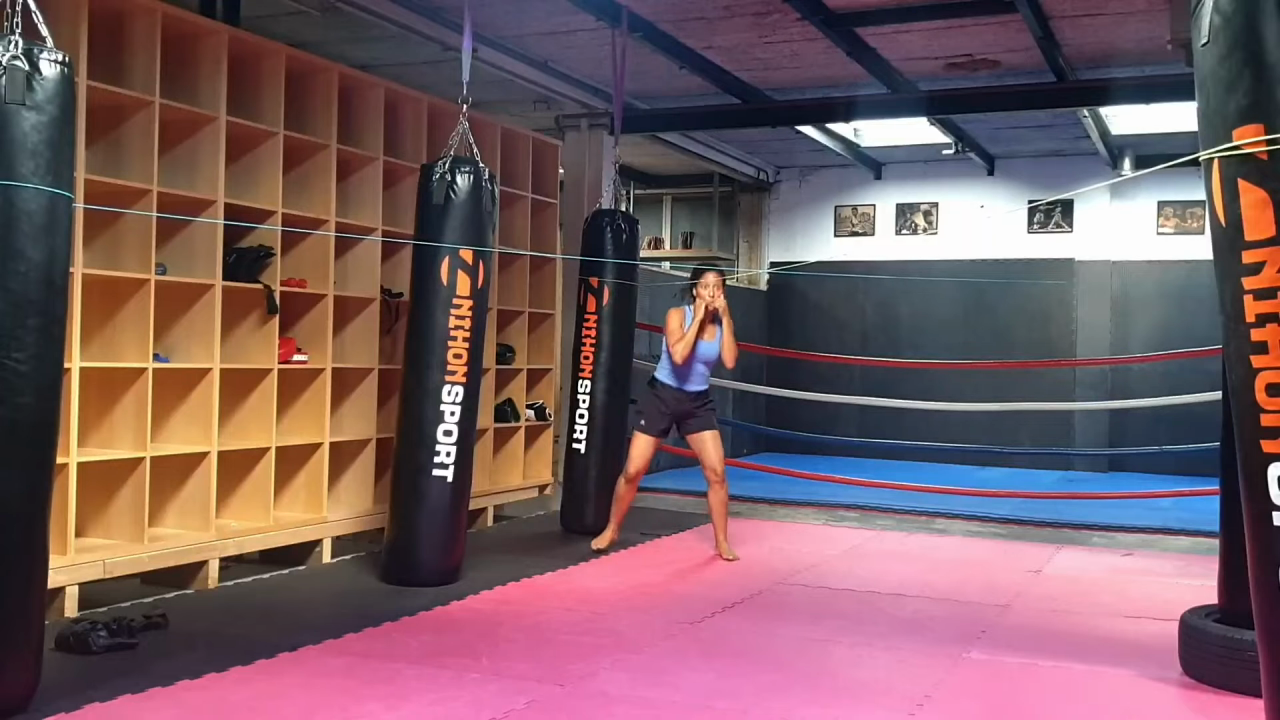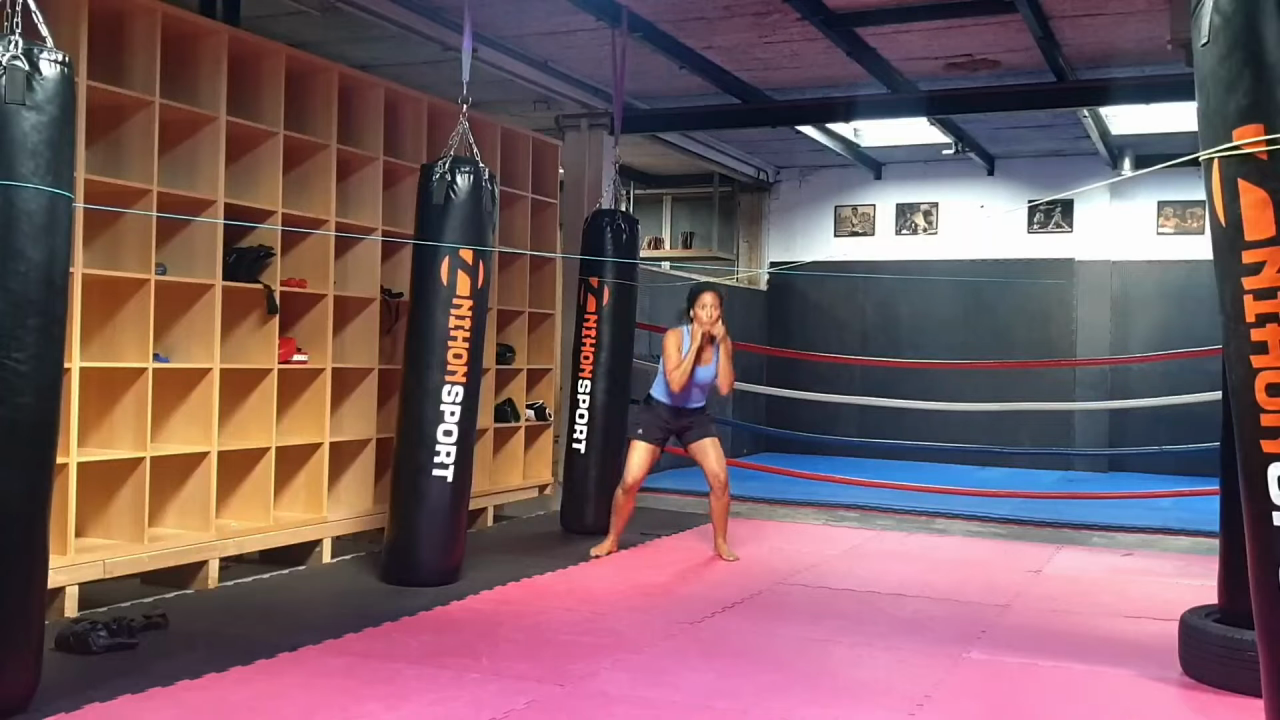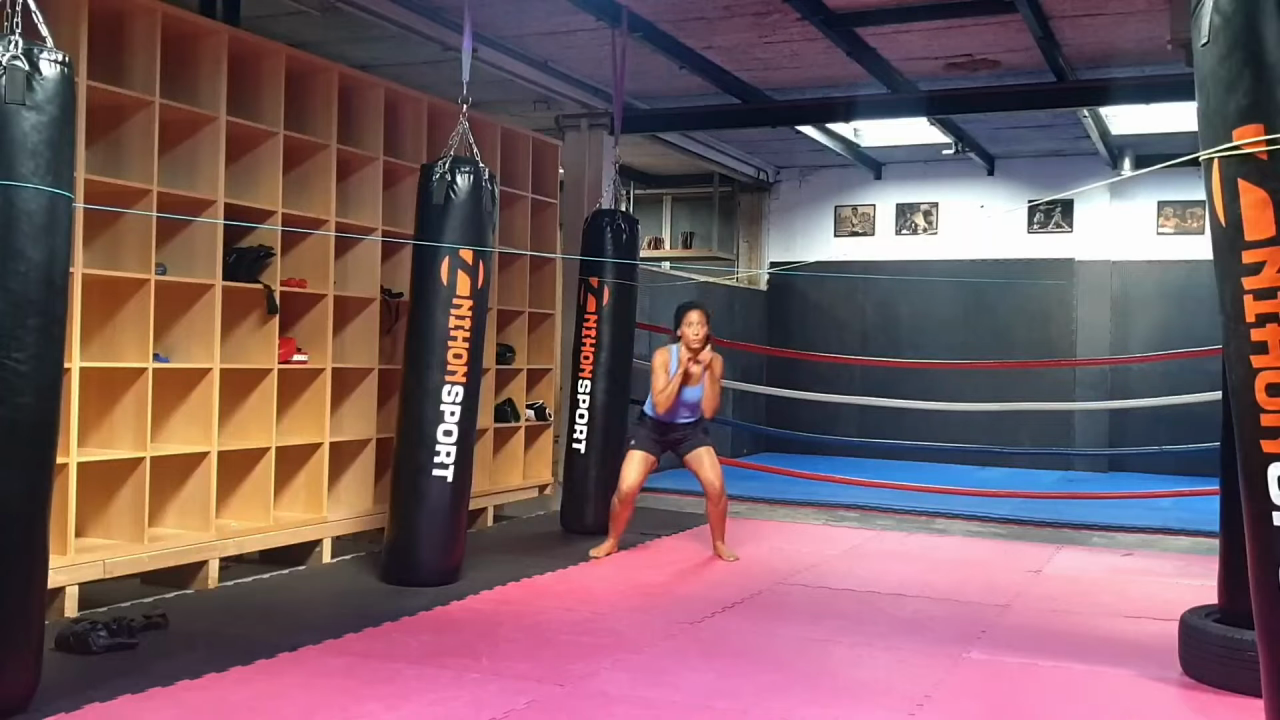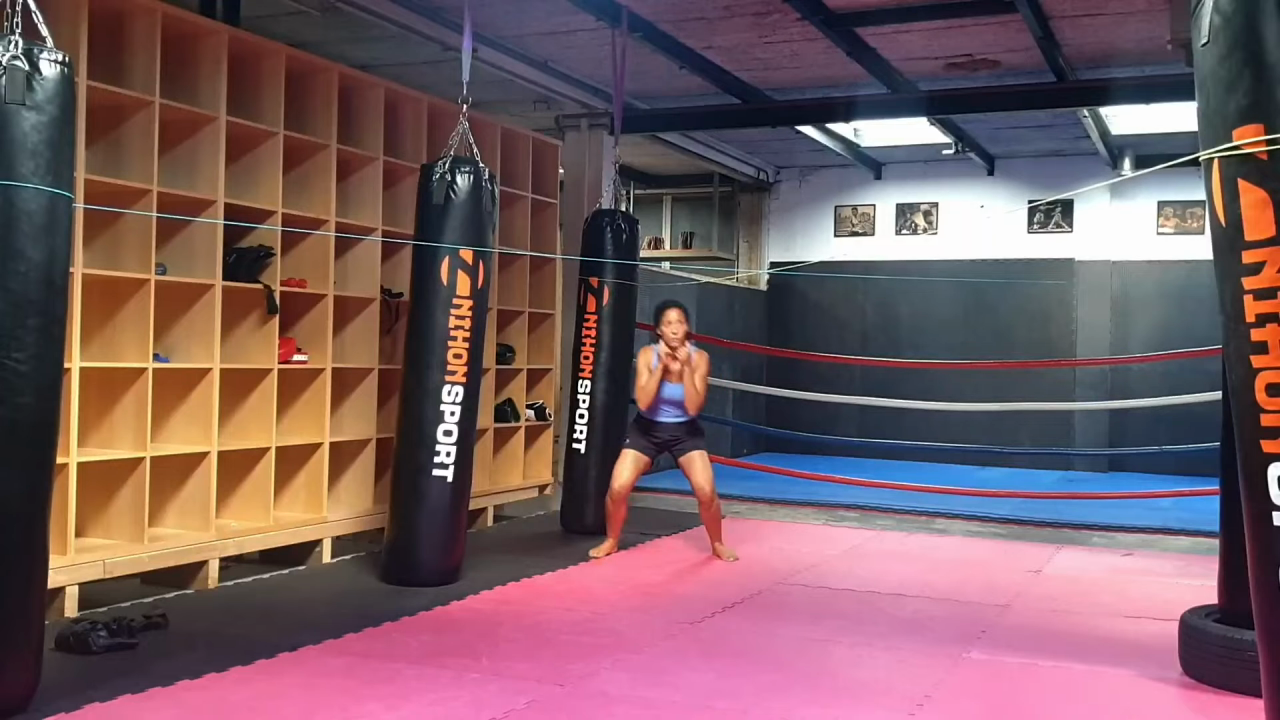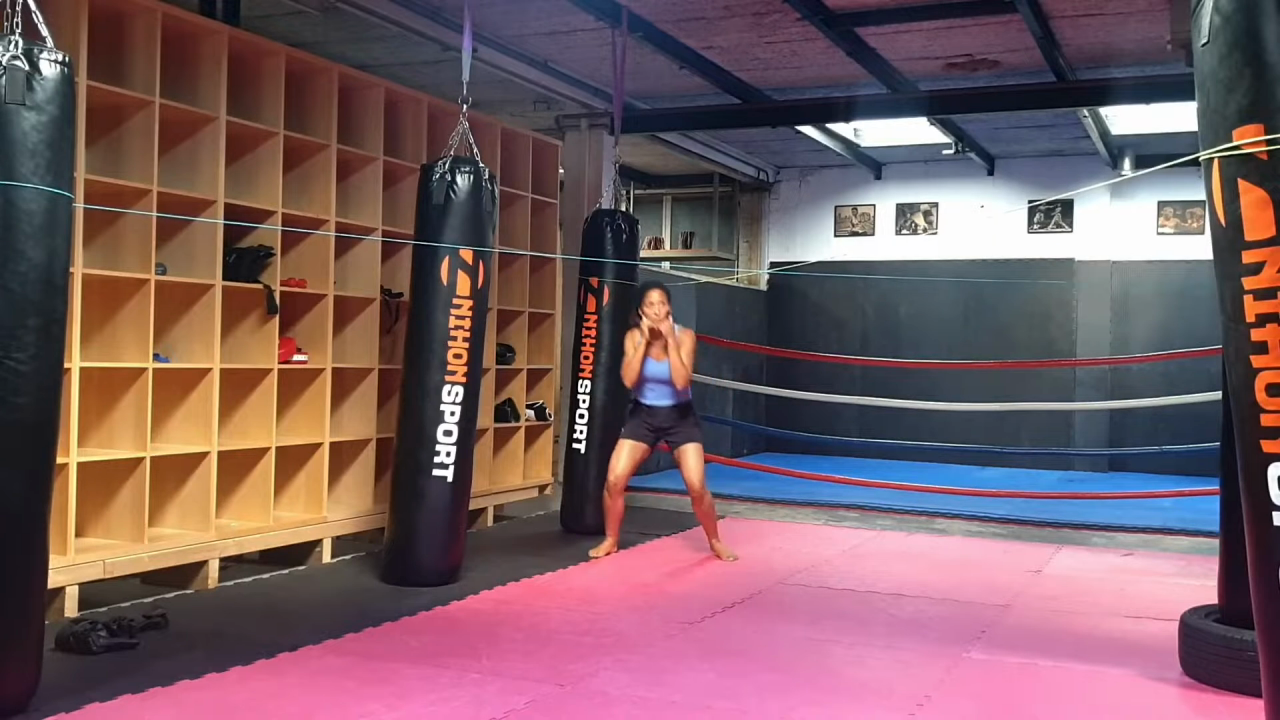
dt=0.1s
person 1, frame 1
left shoulder: (722, 323)
right shoulder: (676, 316)
left elbow: (730, 362)
right elbow: (678, 356)
left wrist: (726, 318)
right wrist: (698, 319)
left hip: (698, 403)
right hip: (660, 397)
left knee: (716, 472)
right knee: (633, 471)
left ankle: (722, 541)
right ankle: (612, 530)
person 1, frame 2
left shoulder: (722, 342)
right shoulder: (675, 337)
left elbow: (725, 387)
right elbow: (675, 384)
left wrist: (722, 345)
right wrist: (695, 344)
left hip: (695, 416)
right hip: (658, 411)
left knee: (719, 478)
right knee: (631, 480)
left ankle: (721, 543)
right ankle: (612, 539)
person 1, frame 3
left shoulder: (714, 361)
right shoulder: (663, 357)
left elbow: (709, 411)
right elbow: (661, 407)
left wrist: (707, 373)
right wrist: (680, 371)
left hip: (690, 430)
right hip: (652, 428)
left knee: (716, 487)
right knee: (626, 489)
left ankle: (719, 544)
right ankle: (612, 541)
person 1, frame 4
left shoulder: (699, 358)
right shoulder: (647, 355)
left elbow: (694, 409)
right elbow: (642, 403)
left wrist: (686, 368)
right wrist: (661, 366)
left hip: (685, 431)
right hip: (647, 428)
left knee: (706, 492)
right knee: (618, 487)
left ankle: (717, 544)
right ankle: (611, 541)
person 1, frame 5
left shoulder: (684, 336)
right shoulder: (633, 337)
left elbow: (682, 383)
right elbow: (628, 380)
left wrist: (668, 340)
right wrist: (643, 340)
left hip: (680, 415)
right hip: (643, 414)
left knee: (696, 486)
right knee: (615, 480)
left ankle: (715, 542)
right ankle: (611, 541)
